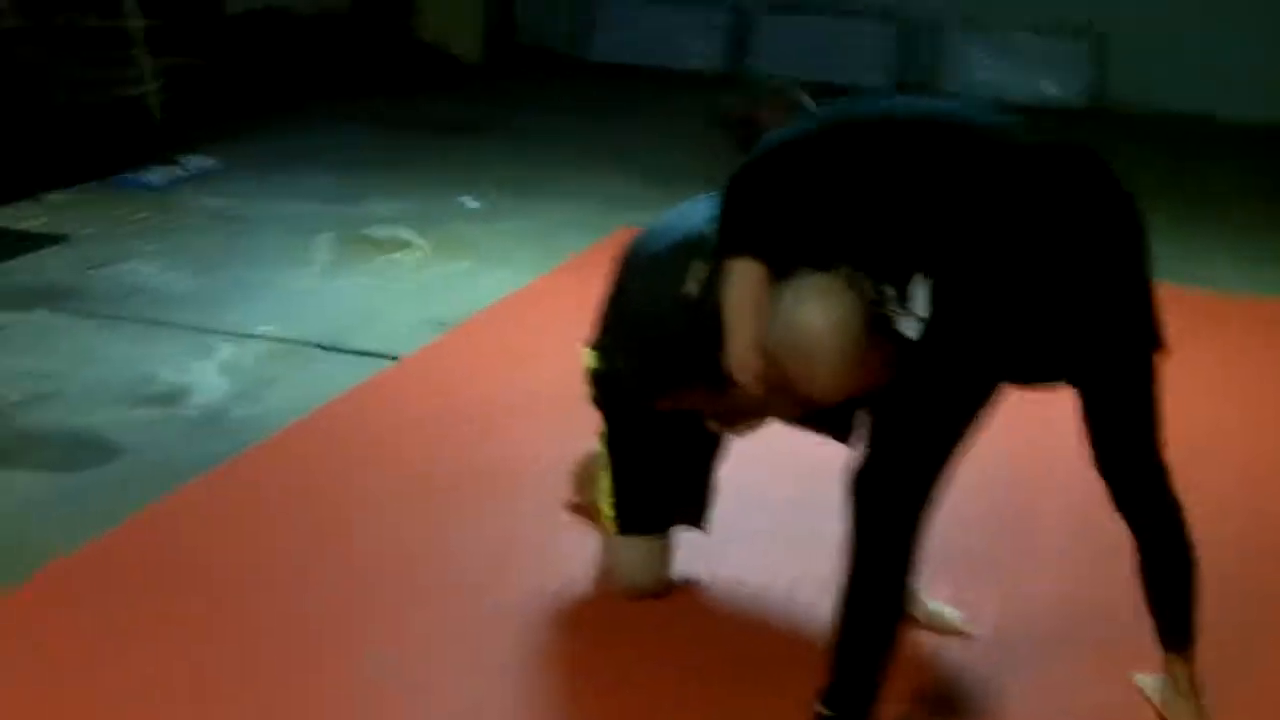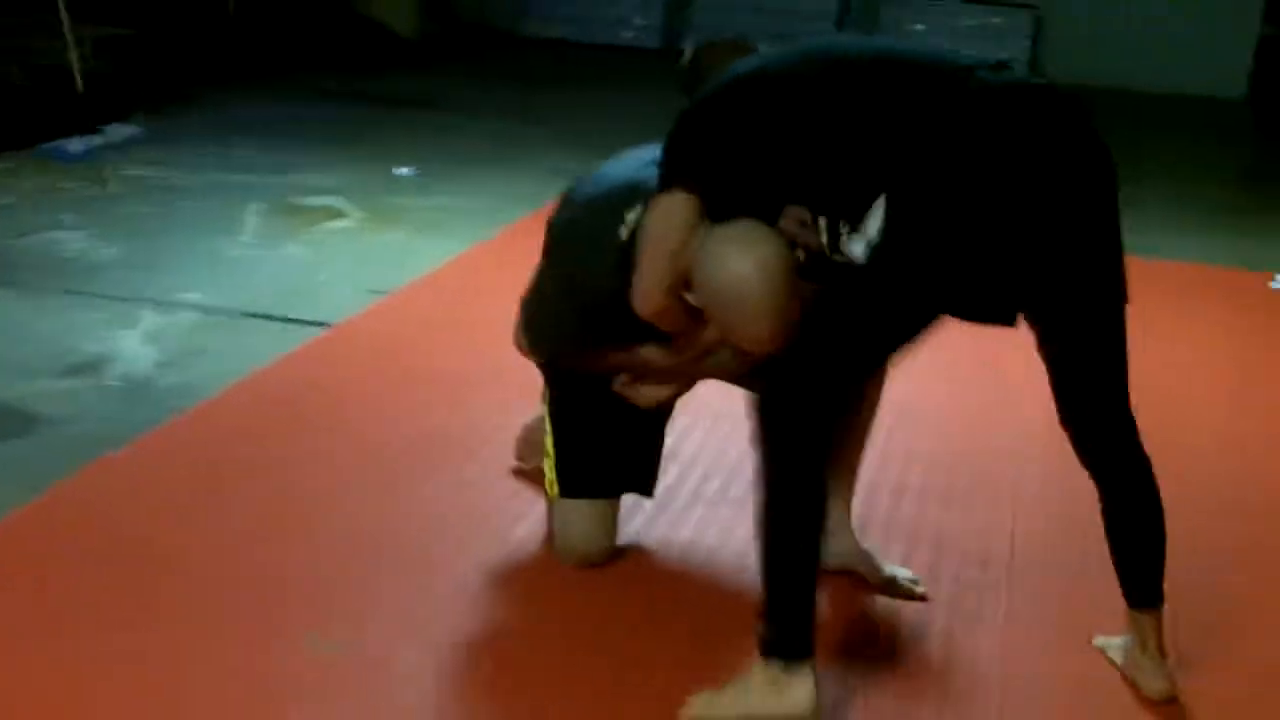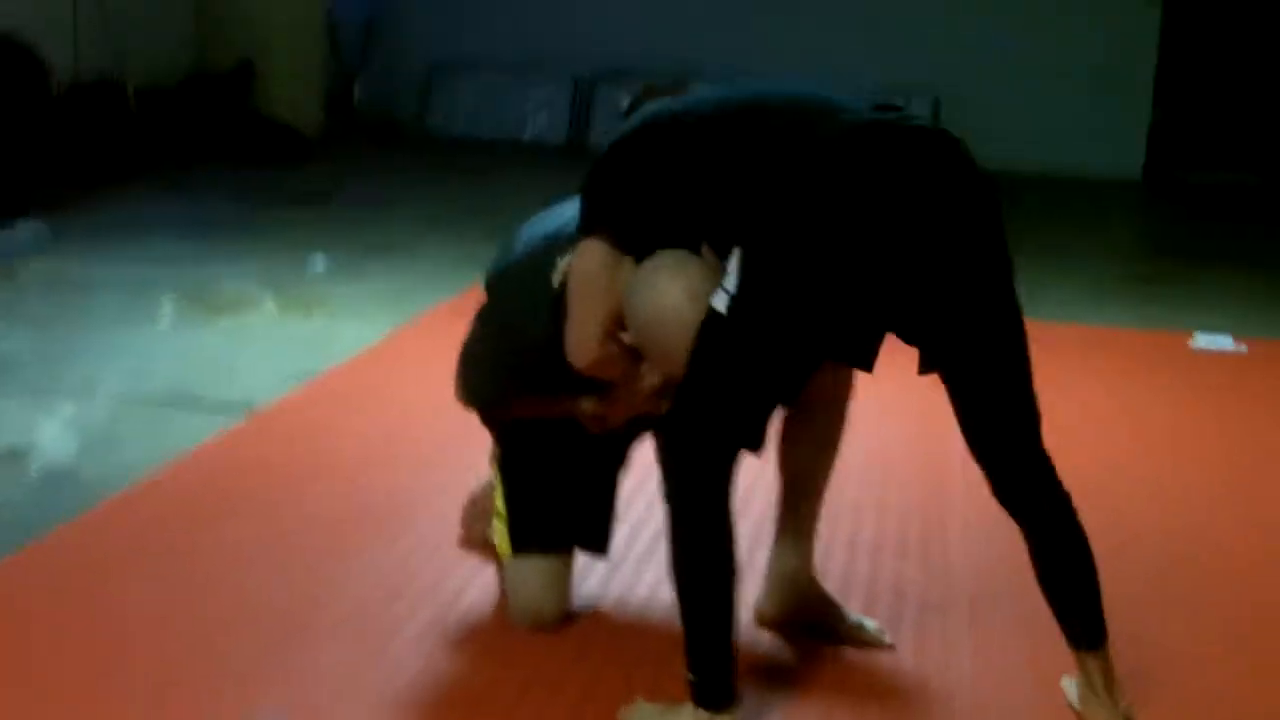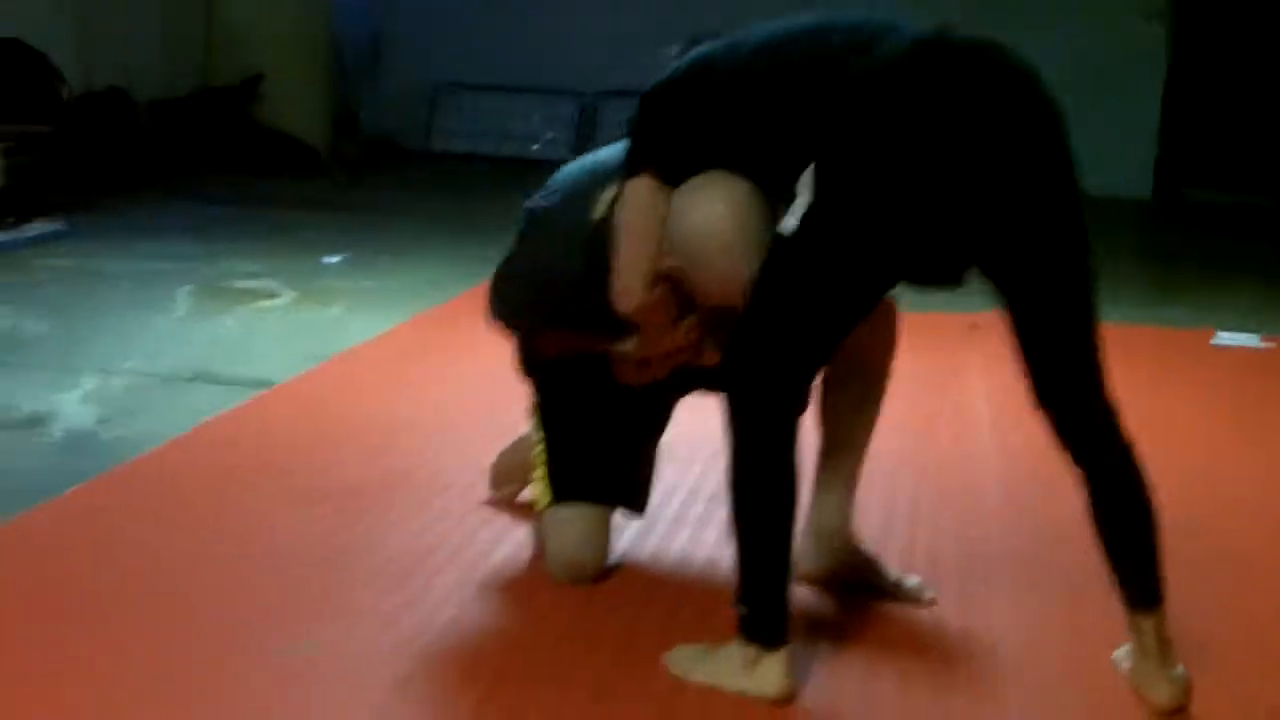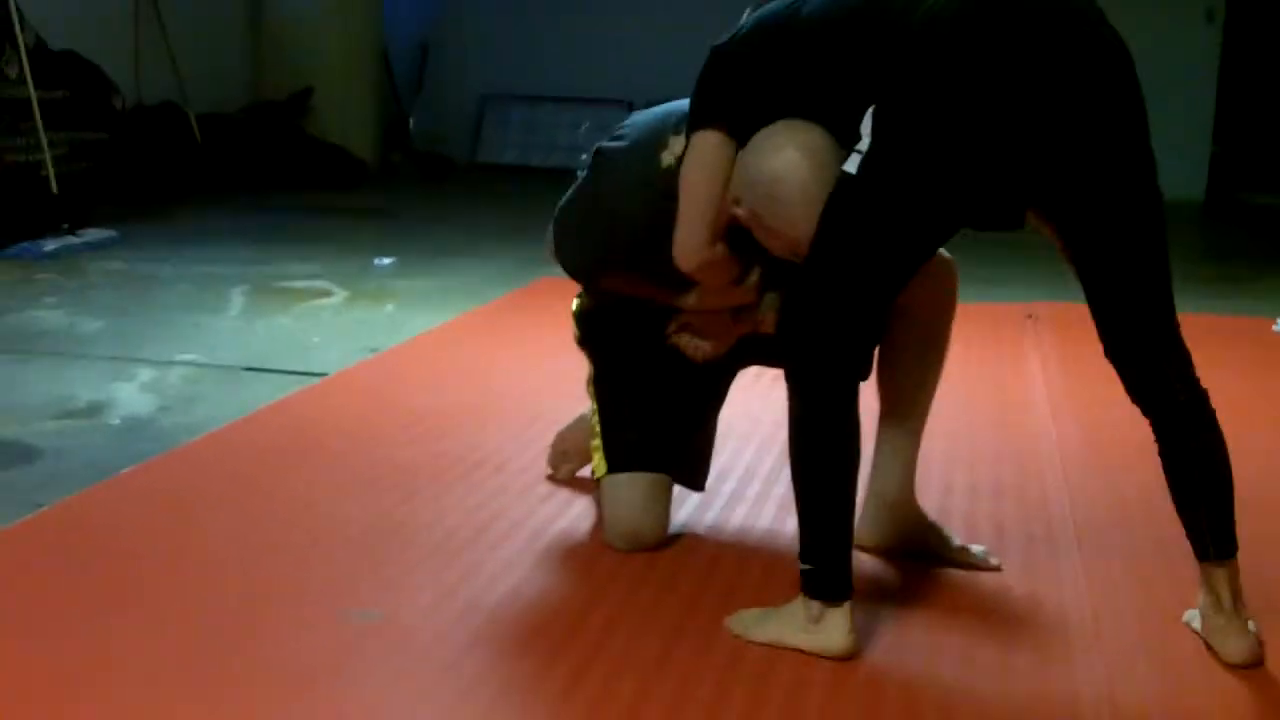
dt=0.3s
person 1, frame 1
left shoulder: (759, 180)
right shoulder: (871, 130)
left elbow: (747, 365)
left hip: (1001, 243)
right hip: (1094, 202)
left knee: (890, 493)
right knee: (1137, 472)
person 1, frame 2
left shoulder: (710, 114)
right shoulder: (818, 76)
left elbow: (652, 296)
left hip: (964, 176)
right hip: (1063, 142)
left knee: (795, 400)
right knee: (1101, 422)
right ankle: (1148, 652)
person 1, frame 3
left shoulder: (624, 161)
right shoulder: (734, 121)
left elbow: (586, 348)
left wrist: (653, 375)
left hip: (828, 220)
right hip: (944, 183)
left knee: (694, 451)
right knee: (1017, 461)
person 1, frame 4
left shoulder: (673, 99)
right shoulder: (782, 58)
left elbow: (631, 292)
left hip: (897, 137)
right hip: (1014, 107)
left knee: (762, 384)
right knee: (1078, 405)
left ankle: (761, 653)
right ankle: (1154, 658)
person 1, frame 5
left shoulder: (739, 60)
left elbow: (693, 252)
left hip: (956, 86)
left knee: (819, 338)
right knee: (1153, 359)
left ankle: (824, 609)
right ankle: (1226, 613)
person 2, frame 1
right shoulder: (667, 301)
right elbow: (649, 393)
right wrist: (757, 400)
right hip: (654, 377)
right knee: (636, 578)
right ankle: (612, 470)
person 2, frame 2
right shoulder: (594, 257)
right elbow: (535, 341)
right wrist: (652, 358)
right hip: (608, 350)
right knee: (582, 547)
left ankle: (833, 530)
right ankle: (558, 430)
person 2, frame 3
right shoulder: (530, 304)
right elbow: (474, 392)
left wrist: (640, 402)
right wrist: (595, 407)
right hip: (559, 404)
right knee: (536, 609)
right ankle: (508, 495)
person 2, frame 4
right shoulder: (569, 231)
right elbow: (517, 318)
left wrist: (694, 350)
right wrist: (622, 347)
left hip: (698, 339)
right hip: (590, 341)
left knee: (867, 315)
right knee: (574, 560)
left ankle: (827, 539)
right ankle: (549, 443)
person 2, frame 5
left shoulder: (830, 167)
right shoulder: (634, 181)
right elbow: (574, 258)
left wrist: (753, 315)
right wrist: (682, 298)
left hip: (751, 312)
right hip: (651, 317)
left knee: (929, 278)
right knee: (632, 530)
left ankle: (891, 511)
right ankle: (604, 432)
